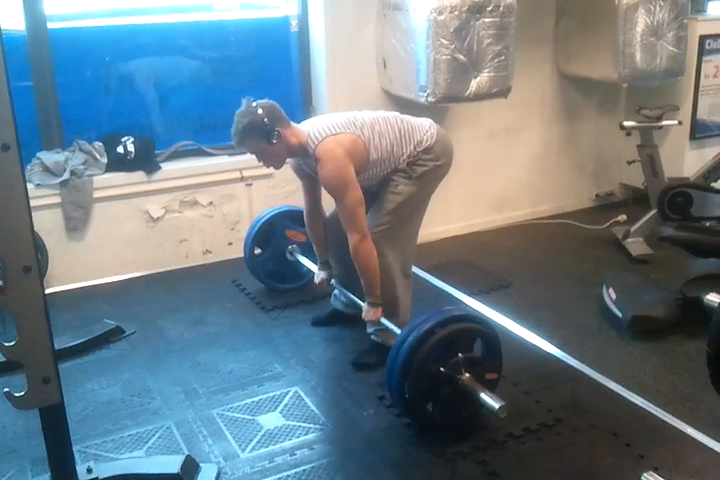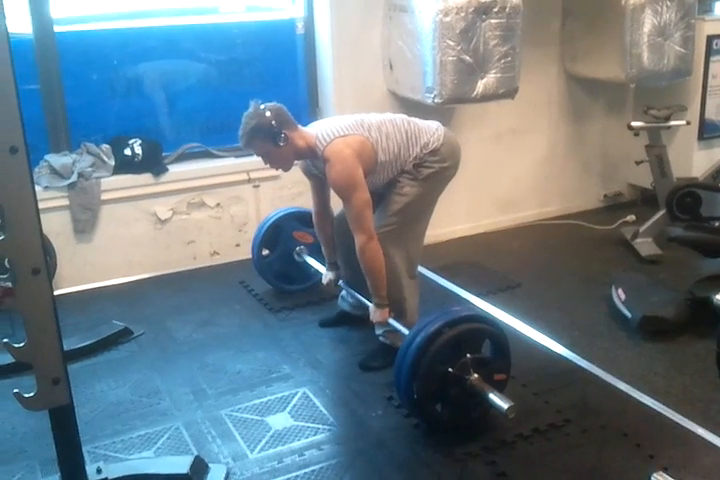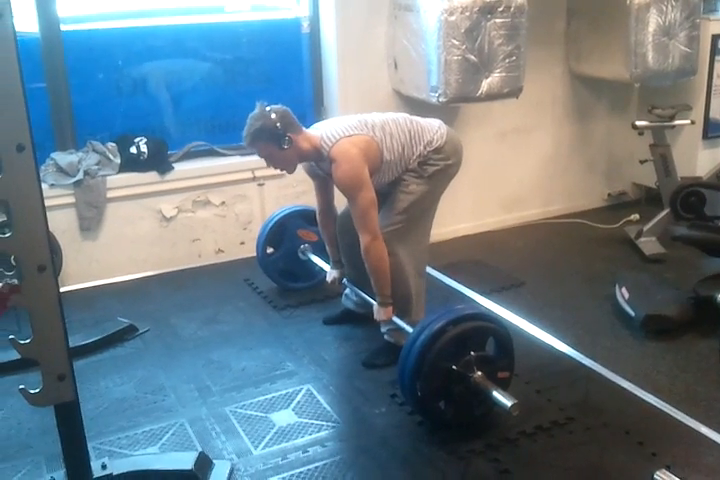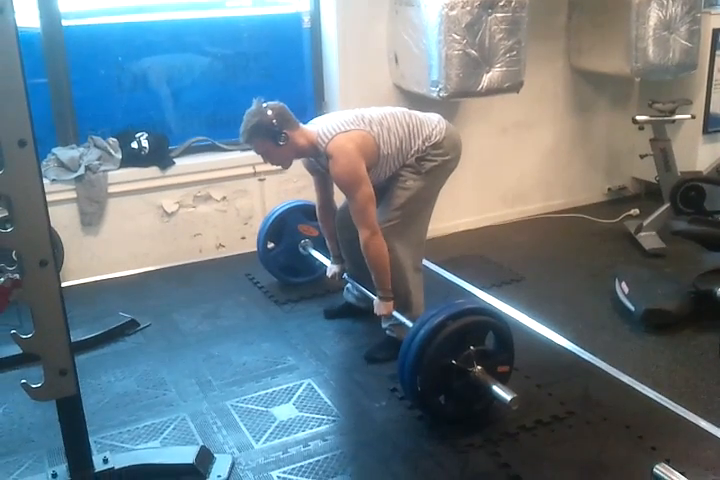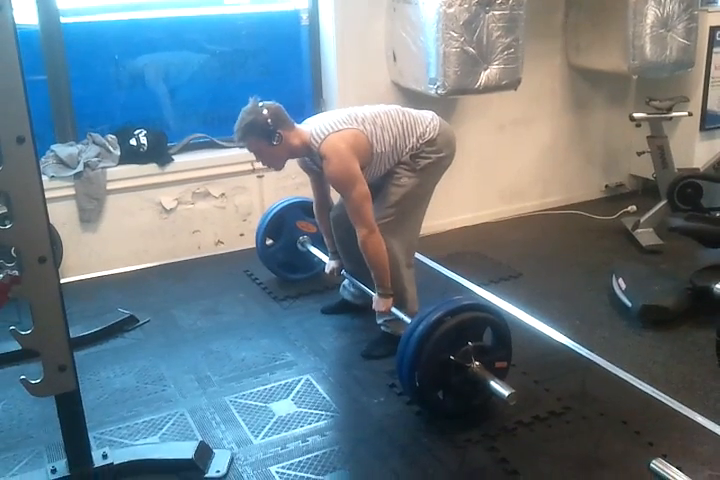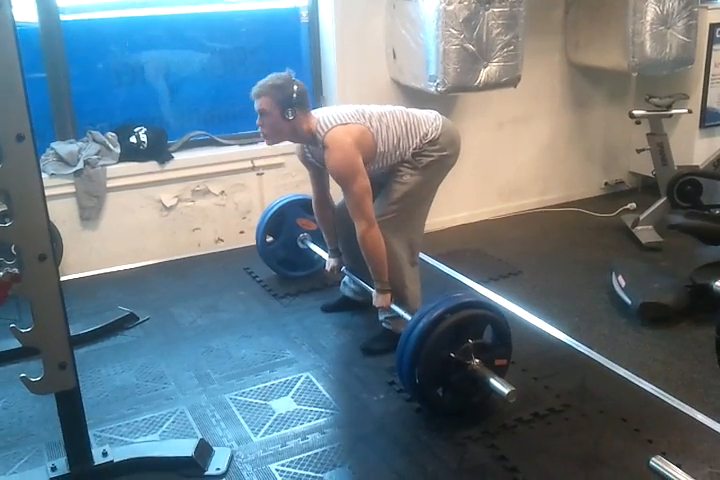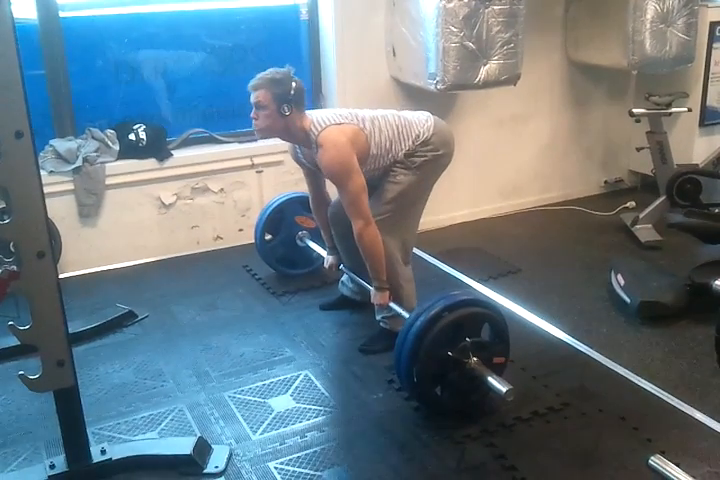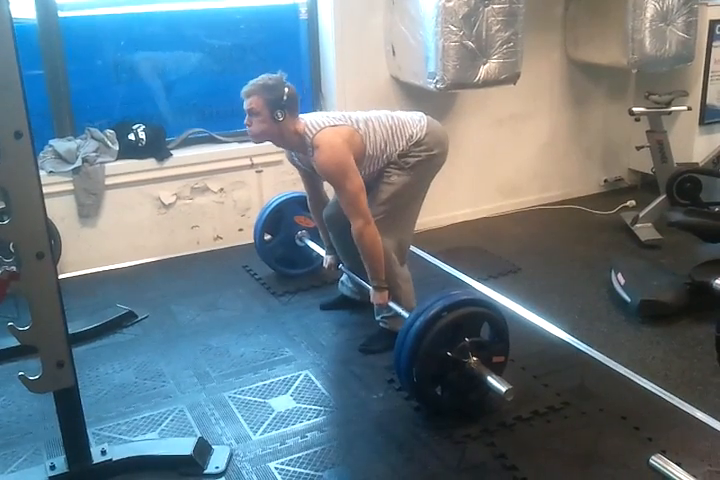
dt=0.3s
person 1, frame 1
left shoulder: (330, 157)
right shoulder: (300, 149)
left elbow: (359, 237)
right elbow: (313, 211)
left wrist: (374, 302)
right wrist: (323, 265)
left hip: (426, 151)
right hip: (394, 155)
left knee: (382, 238)
right knee: (337, 227)
left ankle: (389, 338)
right ankle: (348, 305)
person 1, frame 2
left shoulder: (338, 159)
right shoulder: (309, 149)
left elbow: (366, 238)
right elbow: (321, 213)
left wrist: (380, 303)
right wrist: (331, 265)
left hip: (433, 153)
right hip: (402, 156)
left knee: (388, 239)
right knee: (344, 227)
left ankle: (398, 338)
right ankle: (355, 306)
person 1, frame 3
left shoulder: (344, 159)
right shoulder: (312, 149)
left elbow: (371, 238)
right elbow: (325, 212)
left wrist: (384, 301)
right wrist: (336, 264)
left hip: (435, 152)
right hip: (404, 154)
left knee: (394, 238)
right knee: (348, 226)
left ankle: (403, 336)
right ankle: (359, 304)
person 1, frame 4
left shoulder: (341, 155)
right shoulder: (311, 143)
left elbow: (370, 233)
right elbow: (325, 207)
left wrist: (385, 296)
right wrist: (336, 258)
left hip: (434, 147)
right hip: (404, 147)
left knee: (392, 233)
right knee: (347, 222)
left ankle: (403, 331)
right ankle: (361, 299)
person 1, frame 5
left shoulder: (335, 155)
right shoulder: (304, 141)
left elbow: (368, 231)
right elbow: (322, 205)
left wrist: (384, 293)
right wrist: (334, 255)
left hip: (428, 143)
right hip: (398, 147)
left knee: (387, 230)
right knee: (343, 219)
left ankle: (400, 328)
right ankle: (357, 296)
person 1, frame 6
left shoulder: (338, 147)
right shoulder: (306, 143)
left elbow: (367, 225)
right elbow: (321, 201)
left wrist: (383, 289)
right wrist: (333, 252)
left hip: (433, 143)
right hip: (402, 145)
left knee: (391, 228)
right knee: (345, 216)
left ankle: (400, 325)
right ankle: (358, 292)
person 1, frame 7
left shoulder: (332, 147)
right shoulder: (299, 142)
left elbow: (363, 224)
right elbow: (318, 199)
left wrist: (381, 286)
right wrist: (331, 250)
left hip: (427, 143)
right hip: (398, 143)
left knee: (383, 229)
right knee: (340, 216)
left ankle: (398, 324)
right ankle: (356, 291)
person 1, frame 8
left shoulder: (328, 149)
right shoulder: (295, 143)
left elbow: (363, 224)
right elbow: (316, 200)
left wrist: (380, 286)
right wrist: (330, 250)
left hip: (422, 144)
right hip: (395, 141)
left knee: (379, 231)
right knee: (336, 218)
left ankle: (398, 323)
right ankle: (356, 290)
